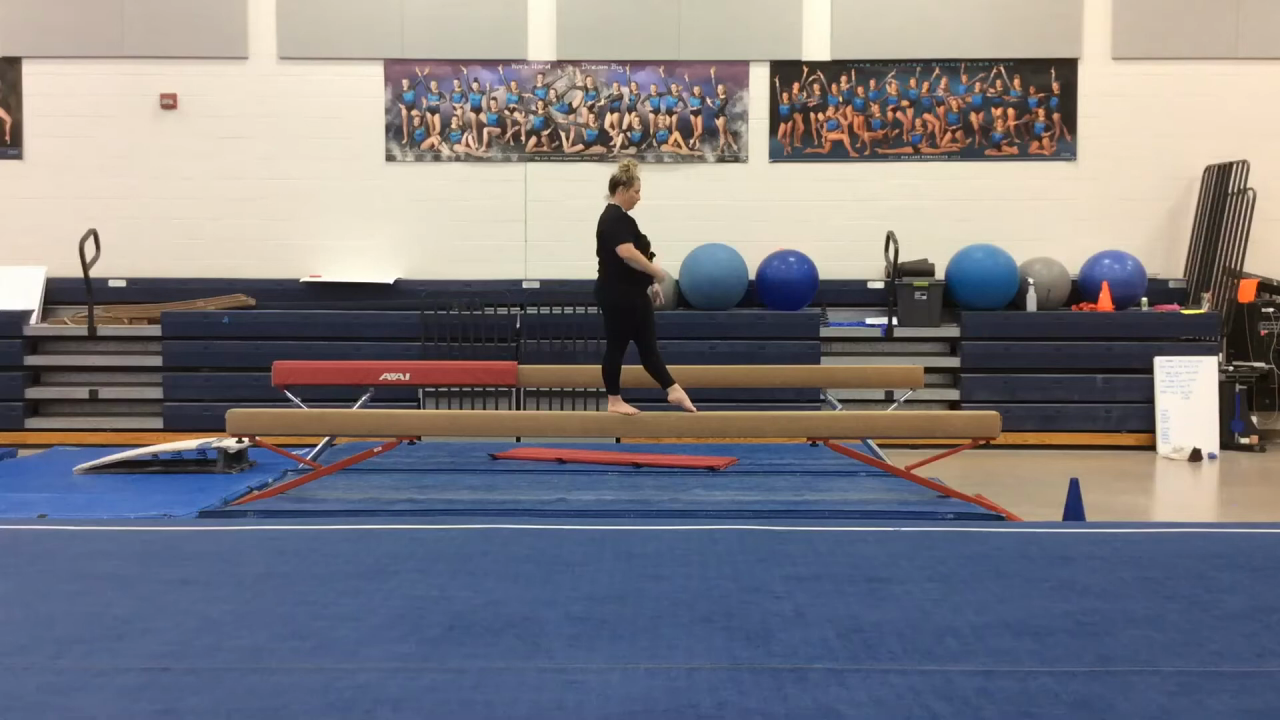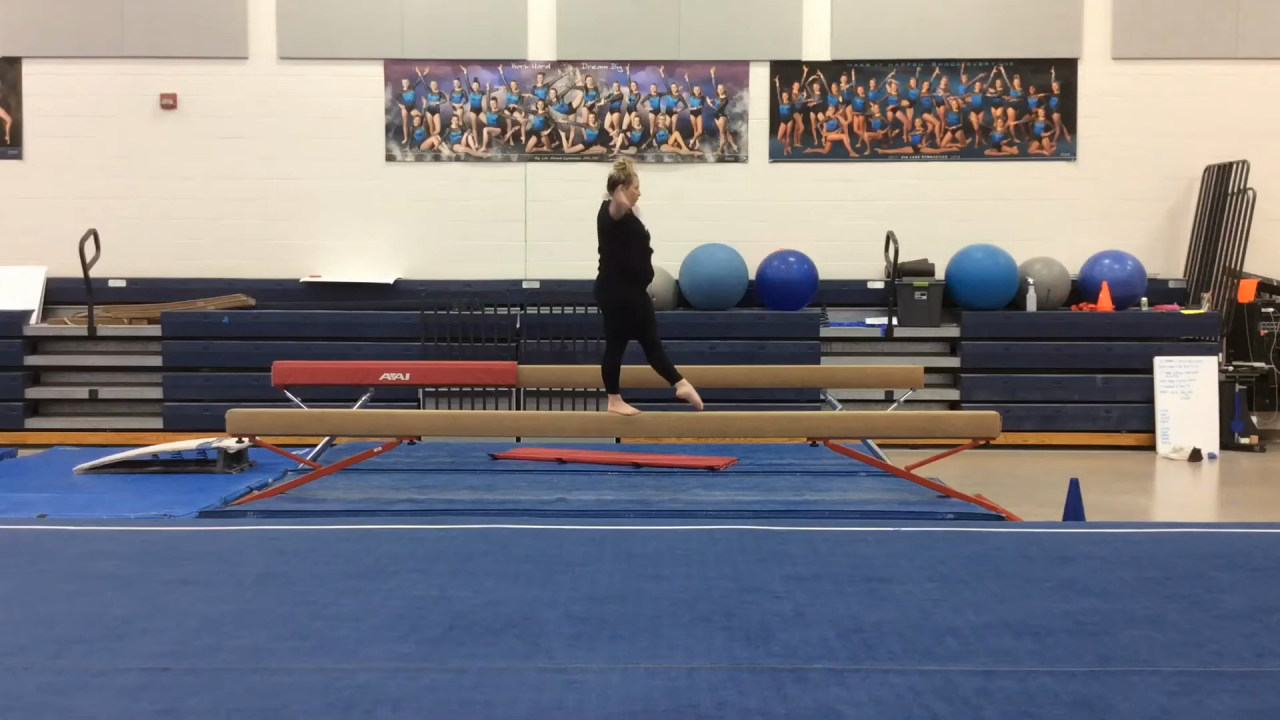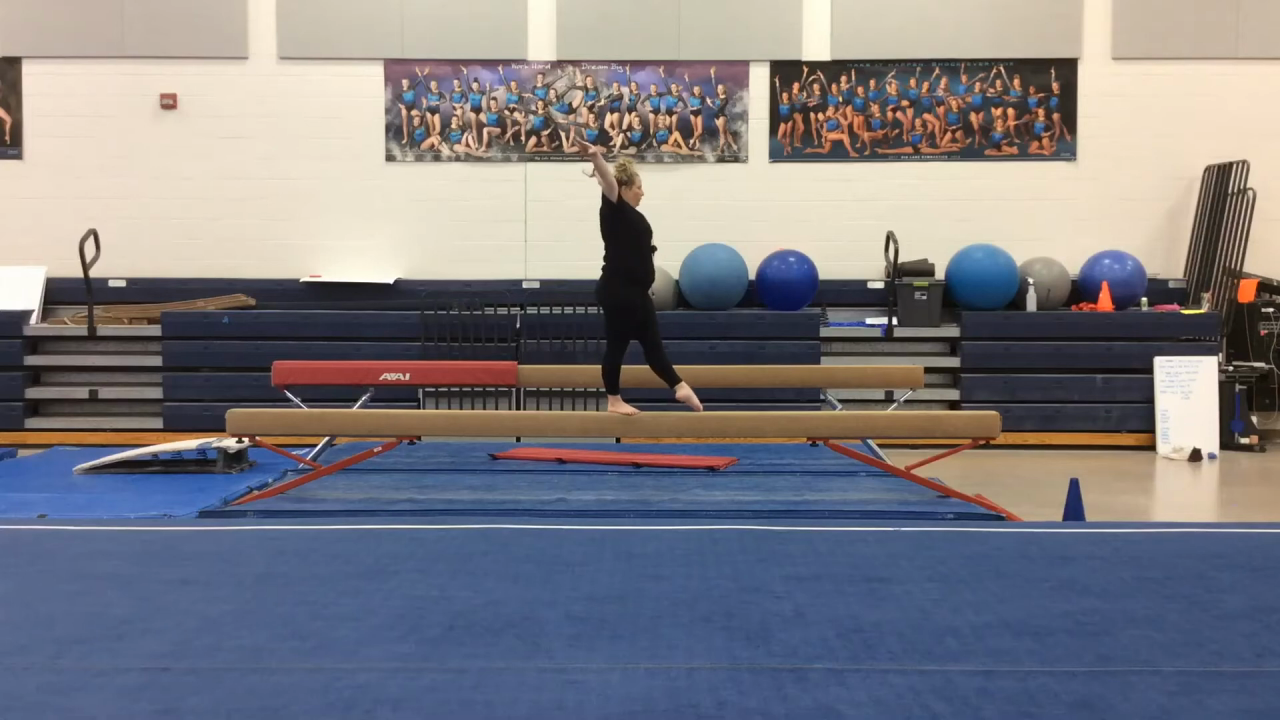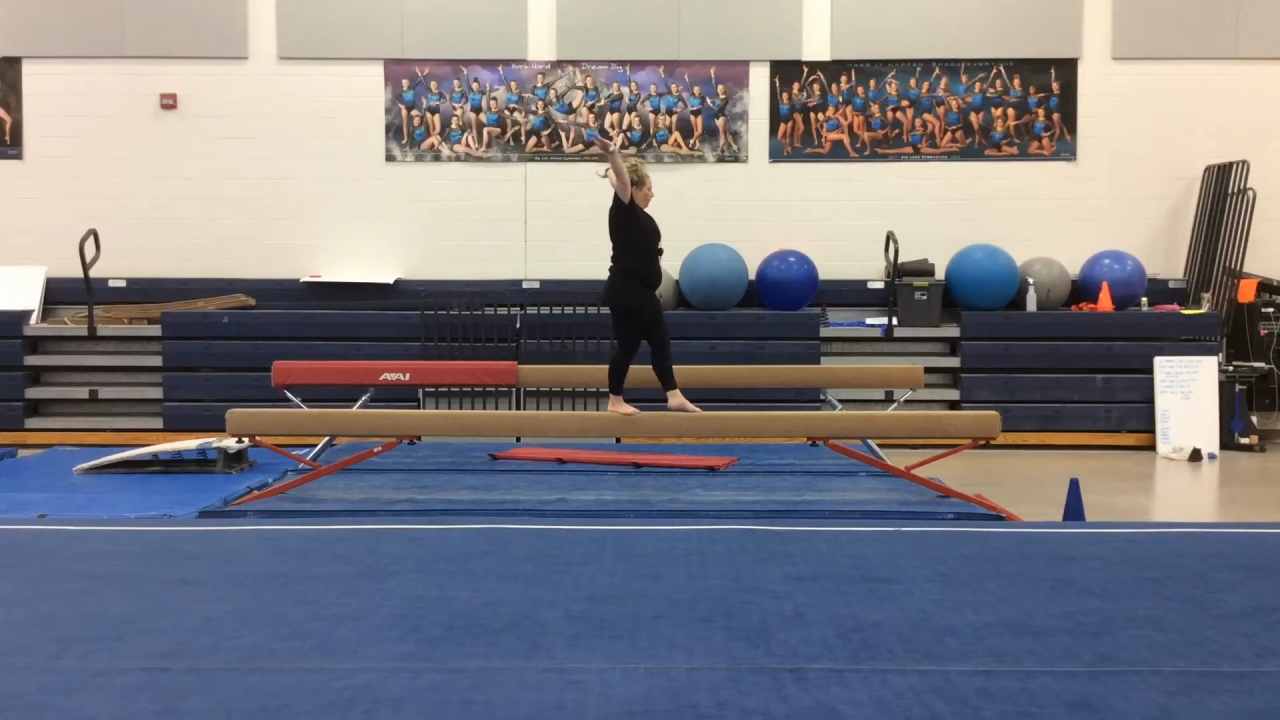
dt=0.4s
person 1, frame 1
left shoulder: (620, 217)
right shoulder: (614, 218)
right elbow: (626, 253)
left wrist: (650, 281)
right wrist: (656, 273)
left hip: (632, 295)
right hip: (616, 295)
left knee: (648, 346)
right knee: (617, 346)
left ankle: (674, 391)
right ankle: (614, 401)
person 1, frame 2
left shoulder: (624, 214)
right shoulder: (610, 211)
right elbow: (618, 206)
right wrist: (620, 200)
left hip: (634, 291)
right hip: (615, 292)
left knee: (652, 342)
right knee: (616, 345)
left ankle: (681, 385)
right ankle: (614, 401)
person 1, frame 3
left shoulder: (628, 212)
right shoulder: (614, 209)
left elbow: (609, 181)
right elbow: (609, 183)
left wrist: (600, 172)
right wrist: (595, 157)
left hip: (636, 292)
right hip: (617, 291)
left knee: (653, 342)
right knee: (617, 345)
left ankle: (681, 388)
right ankle: (614, 401)
person 1, frame 4
left shoulder: (636, 213)
right shoulder: (624, 211)
left elbow: (621, 182)
right elbow: (624, 182)
left wrist: (612, 172)
right wrist: (613, 154)
left hip: (641, 292)
right hip: (625, 291)
left knee: (660, 341)
right knee: (627, 345)
left ankle: (674, 397)
right ankle: (615, 401)
